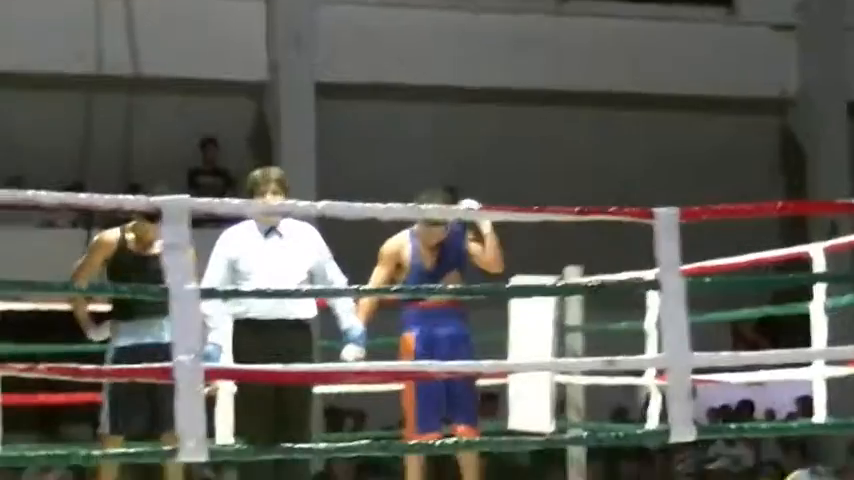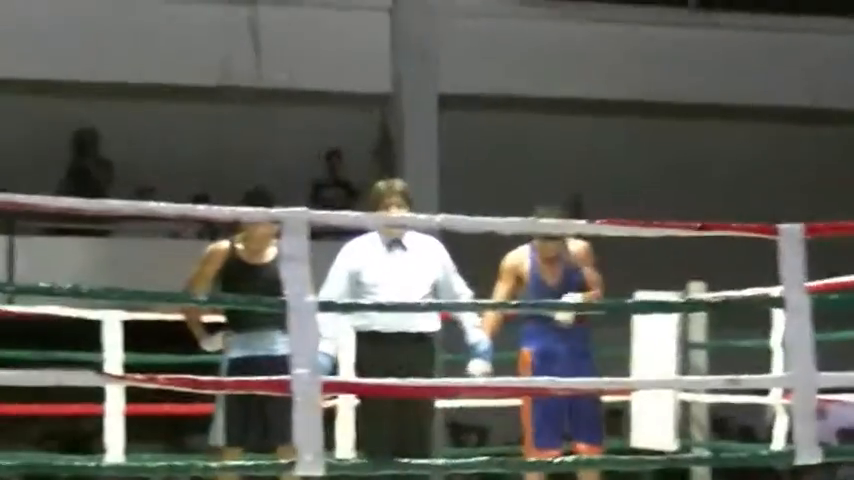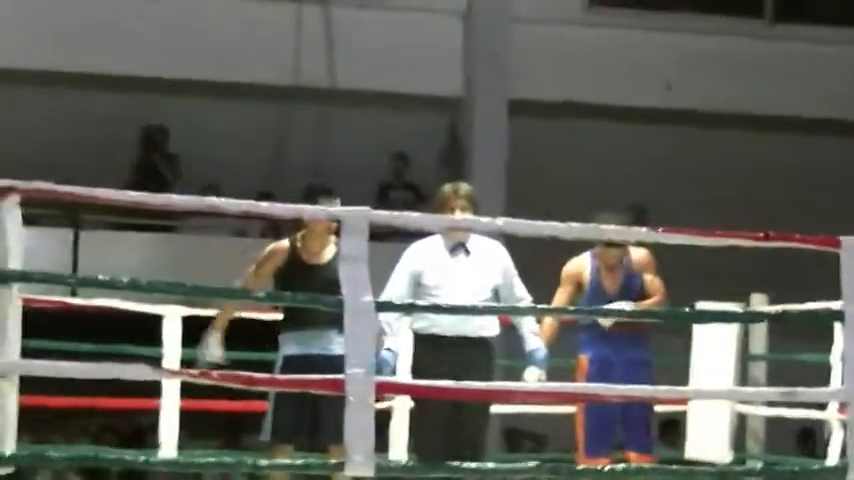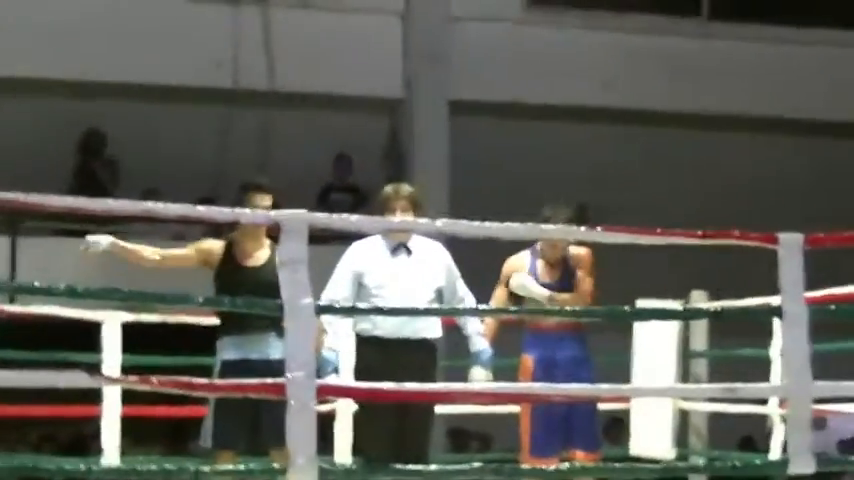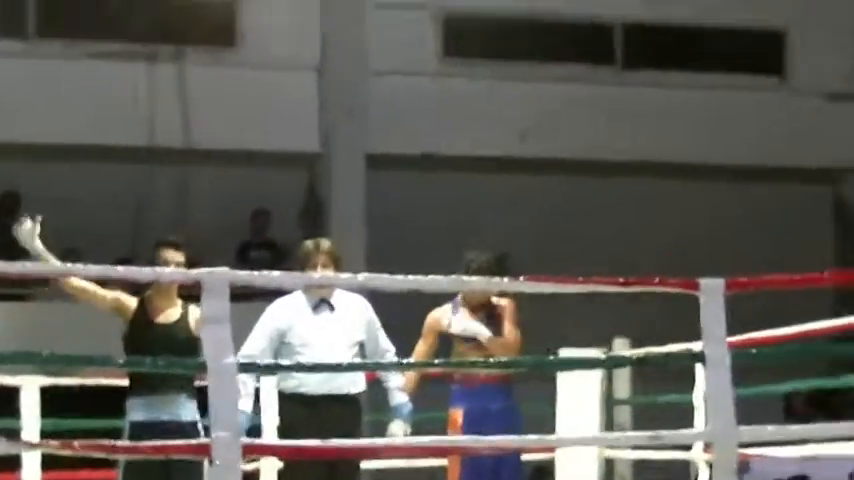
dt=0.3s
person 1, frame 1
left shoulder: (307, 235)
right shoulder: (233, 238)
left elbow: (334, 283)
right elbow: (212, 292)
left wrist: (352, 327)
right wrist: (215, 339)
left hip: (296, 337)
right hip: (251, 337)
left knee: (296, 424)
right knee: (255, 425)
person 1, frame 2
left shoulder: (431, 248)
right shoulder: (356, 250)
left elbow: (458, 296)
right elbow: (331, 302)
left wrist: (478, 341)
left hip: (418, 350)
right hip: (373, 350)
left knee: (417, 435)
right knee: (376, 437)
person 1, frame 3
left shoulder: (494, 252)
right shoulder: (420, 252)
left elbow: (519, 302)
right elbow: (393, 303)
left wrist: (535, 347)
right wrist: (391, 348)
left hip: (477, 354)
right hip: (431, 352)
left knee: (470, 442)
right knee: (430, 442)
person 1, frame 4
left shoulder: (436, 253)
right shoulder: (361, 252)
left elbow: (462, 302)
right elbow: (334, 303)
left wrist: (480, 349)
left hip: (420, 356)
right hip: (374, 355)
left knee: (415, 444)
right knee: (374, 443)
person 1, frame 5
left shoulder: (358, 308)
right shoulder: (283, 310)
left elbow: (384, 356)
right elbow: (251, 359)
left wrist: (399, 405)
right wrist: (243, 408)
left hip: (345, 415)
right hip: (298, 418)
person 2, frame 1
right shoulder: (110, 242)
right elbow: (77, 284)
right wrist: (90, 327)
left hip: (167, 340)
right hip: (125, 340)
left knee: (172, 428)
right knee: (114, 432)
person 2, frame 2
right shoulder: (222, 253)
right elbow: (190, 296)
left wrist: (317, 351)
right wrist: (203, 337)
left hip: (281, 353)
right hip: (239, 352)
left knee: (287, 441)
right knee: (232, 441)
person 2, frame 3
right shoulder: (282, 252)
right elbow: (243, 290)
right wrist: (216, 332)
left hip: (337, 353)
right hip: (295, 351)
left knee: (340, 442)
right knee: (283, 439)
person 2, frame 4
right shoulder: (216, 251)
right elbow: (159, 257)
right wrist: (112, 244)
left hip: (274, 356)
right hip: (232, 356)
left knee: (280, 445)
right knee: (225, 448)
person 2, frame 5
left shoulder: (194, 317)
right shoulder: (129, 307)
right elbow: (75, 285)
right wrist: (37, 248)
left hip: (184, 417)
right hip: (141, 417)
person 3, frame 1
left shoulder: (458, 237)
right shoulder: (397, 246)
left elbow: (496, 266)
right elbow: (373, 292)
left wrist: (484, 222)
left hip: (455, 327)
right hip: (418, 327)
left knee: (466, 415)
right knee: (420, 417)
person 3, frame 2
left shoulder: (579, 251)
right shoulder: (517, 260)
left elbow: (599, 292)
right elbow: (497, 308)
left wrist: (578, 300)
left hip: (575, 343)
right hip: (538, 344)
left knee: (587, 431)
right knee: (539, 432)
person 3, frame 3
left shoulder: (641, 259)
right shoulder: (578, 267)
left elbow: (660, 300)
right elbow: (554, 314)
left wrist: (626, 309)
left hip: (634, 351)
right hip: (596, 352)
left knee: (639, 434)
right knee: (593, 437)
person 3, frame 4
left shoulder: (581, 256)
right shoulder: (518, 264)
left elbow: (583, 301)
right elbow: (495, 311)
left wrist: (542, 293)
left hip: (574, 349)
right hip: (538, 349)
left knee: (583, 429)
right knee: (537, 433)
person 3, frame 5
left shoulder: (504, 307)
right shoulder: (441, 317)
left elbow: (513, 352)
left wrist: (482, 332)
left hip: (502, 402)
right hip: (464, 401)
